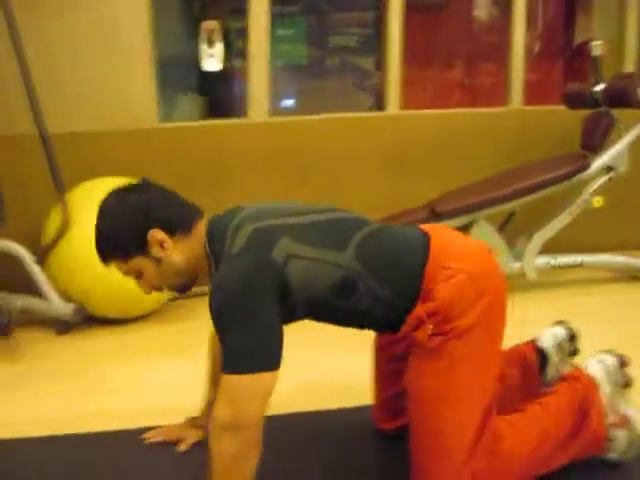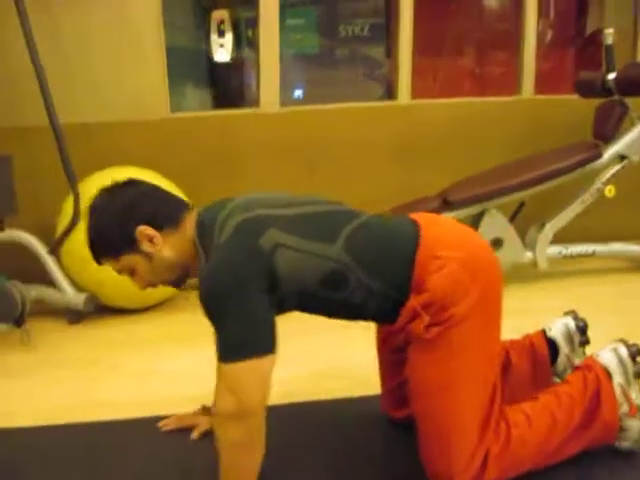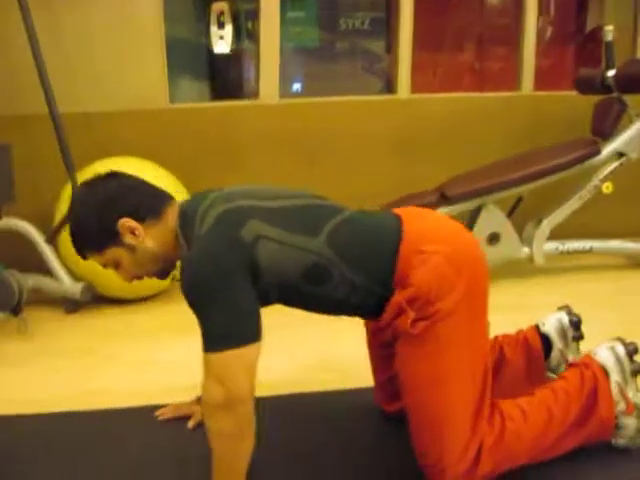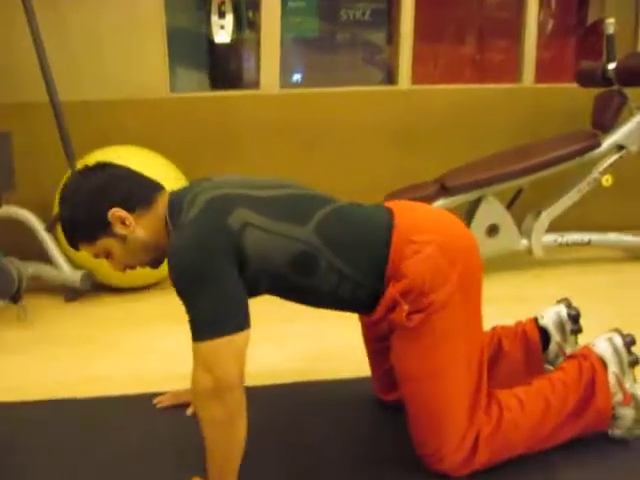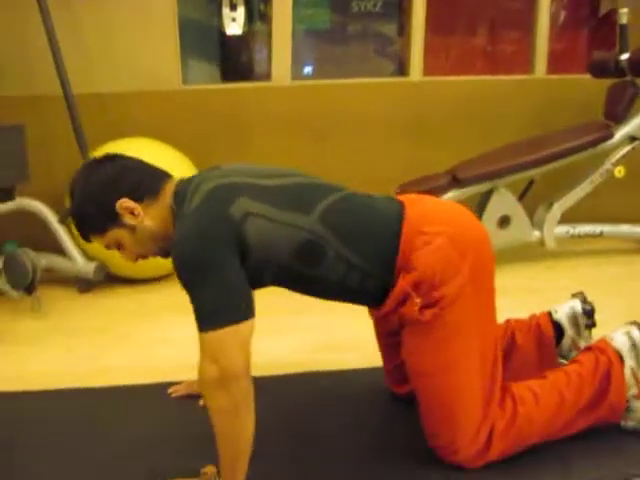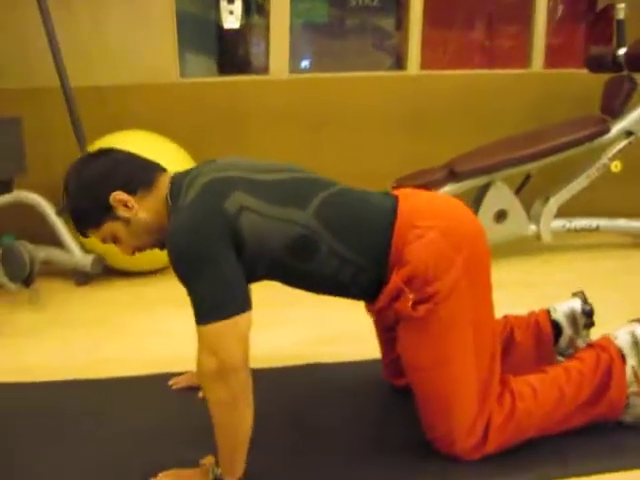
dt=0.1s
person 1, frame 1
left shoulder: (240, 275)
right shoulder: (232, 238)
left elbow: (238, 424)
right elbow: (228, 344)
right wrist: (202, 418)
left hip: (453, 292)
right hip: (432, 269)
right knee: (393, 419)
left ankle: (588, 399)
right ankle: (534, 363)
person 1, frame 2
left shoulder: (226, 268)
right shoulder: (225, 226)
left elbow: (245, 411)
right wrist: (217, 407)
left hip: (449, 278)
right hip: (426, 250)
right knee: (405, 408)
right ankle: (549, 351)
person 1, frame 3
left shoulder: (208, 258)
right shoulder: (208, 218)
left elbow: (233, 399)
right wrist: (208, 397)
left hip: (434, 275)
right hip: (417, 243)
right knee: (399, 402)
right ankle: (542, 346)
person 1, frame 4
left shoulder: (193, 247)
right shoulder: (202, 206)
left elbow: (223, 386)
right wrist: (204, 386)
left hip: (426, 266)
right hip: (409, 241)
right knee: (396, 392)
right ankle: (540, 339)
person 1, frame 5
left shoulder: (197, 236)
right shoulder: (207, 198)
left elbow: (228, 374)
right wrist: (214, 377)
left hip: (435, 259)
right hip: (420, 230)
right knee: (410, 383)
right ankle: (552, 332)
person 1, frame 6
left shoulder: (192, 230)
right shoulder: (205, 189)
left elbow: (227, 367)
right wrist: (218, 366)
left hip: (431, 251)
right hip: (416, 223)
left knee: (464, 430)
right knee: (406, 377)
right ankle: (553, 331)
